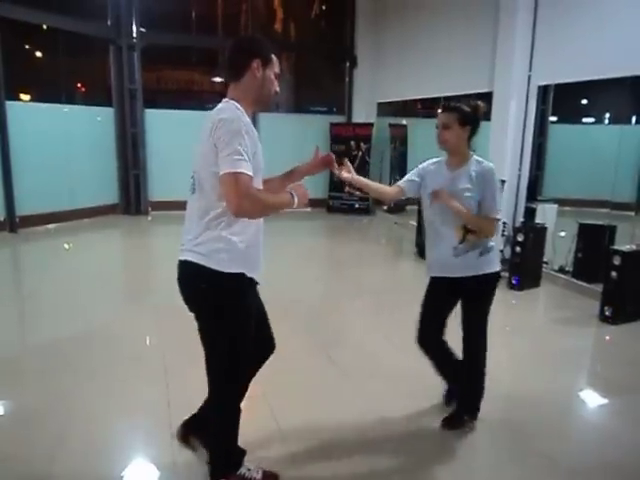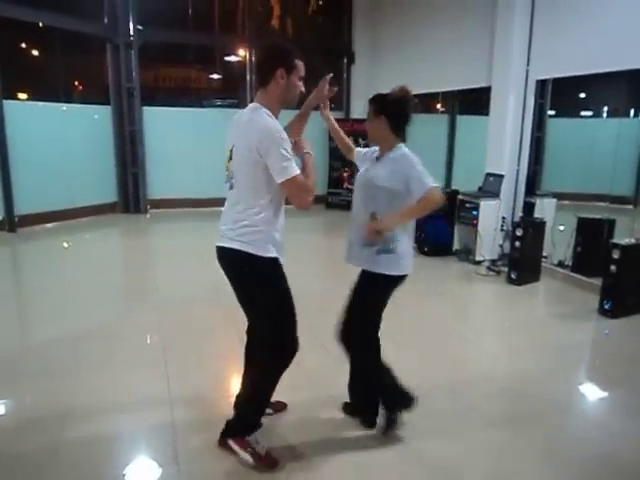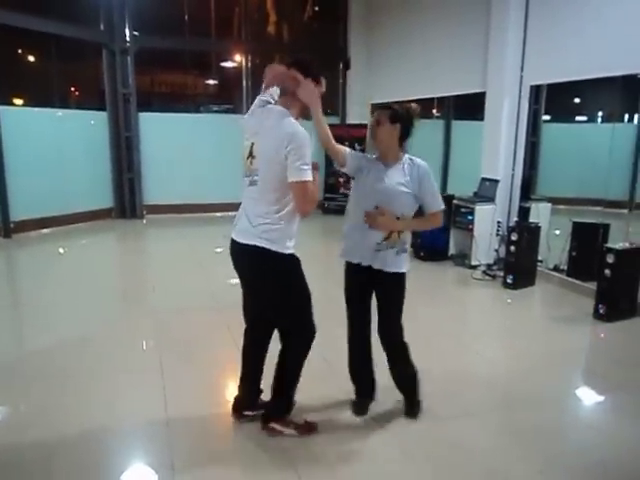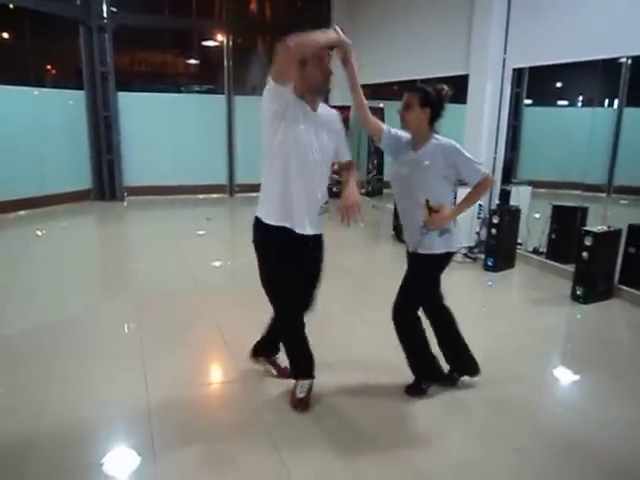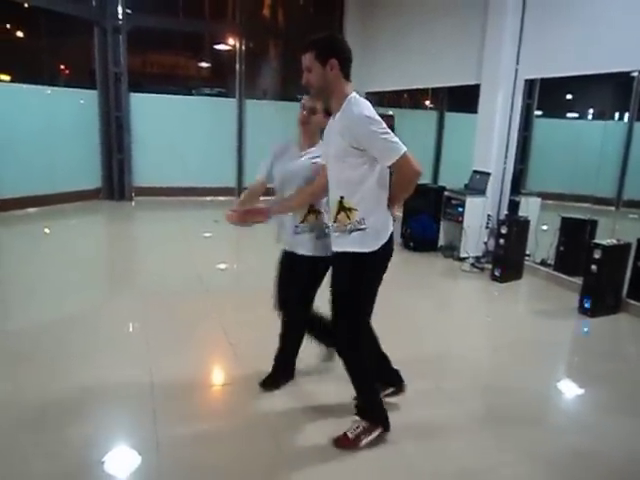
dt=1s
person 1, frame 1
left shoulder: (231, 120)
right shoulder: (233, 120)
left elbow: (254, 188)
right elbow: (243, 201)
left wrist: (305, 170)
right wrist: (293, 198)
left hip: (224, 268)
right hip: (215, 271)
left knee: (259, 346)
right knee: (231, 369)
left ankle: (201, 426)
person 1, frame 2
left shoulder: (246, 120)
right shoulder: (266, 129)
right elbow: (303, 197)
left wrist: (310, 107)
right wrist: (307, 154)
left hip: (235, 246)
right hip: (253, 253)
left knee: (264, 330)
right knee: (281, 342)
left ankle: (253, 399)
right ankle: (240, 430)
person 1, frame 3
left shoulder: (257, 115)
right shoulder: (295, 135)
left elbow: (271, 78)
right elbow: (306, 205)
left wrist: (279, 77)
right wrist: (316, 177)
left hip: (244, 243)
right hip: (271, 251)
left knee: (260, 326)
right knee: (300, 331)
left ankle: (247, 400)
right ankle: (278, 413)
person 1, frame 4
left shoulder: (332, 117)
right shoulder: (278, 101)
left elbow: (346, 165)
right elbow: (289, 48)
left wrist: (351, 189)
right wrist: (331, 37)
left hip: (311, 229)
right hip: (275, 227)
left knee: (297, 302)
right knee: (289, 306)
left ankle: (265, 349)
right ankle: (303, 375)
person 1, frame 5
left shoulder: (359, 117)
right shoulder: (336, 122)
left elbow: (410, 171)
right elbow: (321, 186)
left wrist: (387, 206)
right wrist: (271, 210)
left hip: (365, 247)
right hip: (348, 244)
left knee: (348, 329)
right knee: (348, 322)
left ankle: (373, 417)
right ankle: (386, 379)
person 2, frame 1
left shoulder: (484, 172)
right shoulder: (429, 169)
left elbow: (490, 229)
right elbow: (392, 193)
left wrist: (455, 205)
right wrist: (355, 179)
left hip: (480, 269)
right hip: (442, 269)
left knee: (473, 338)
right knee: (428, 335)
left ankle: (468, 406)
right ankle: (457, 379)
person 2, frame 2
left shoulder: (403, 160)
right shoulder: (374, 157)
left elbow: (434, 198)
right elbow: (350, 150)
left wrist: (390, 221)
right wrist: (326, 116)
left hip: (385, 264)
right hip: (373, 261)
left knee: (354, 332)
right knee: (361, 331)
left ankle: (394, 397)
right ankle: (363, 404)
person 2, frame 3
left shoulder: (417, 170)
right shoulder: (363, 164)
left elbow: (436, 218)
right elbow: (330, 145)
left wrist: (395, 224)
right wrist: (313, 103)
left hip: (392, 266)
right hip: (357, 261)
left knee: (391, 332)
right knee: (358, 328)
left ankle: (410, 390)
right ankle: (364, 390)
person 2, frame 4
left shoulder: (446, 150)
right shoulder: (398, 143)
left elbow: (486, 182)
right elbow: (365, 117)
left wrist: (453, 213)
right wrist: (350, 70)
left hip: (435, 246)
right hip: (415, 245)
left knee: (404, 311)
right knee: (431, 305)
left ankle: (427, 373)
right ankle: (462, 363)
person 2, frame 5
right shoulder: (282, 150)
right elbow: (260, 186)
right wrist: (239, 208)
left hip: (316, 248)
right hip: (291, 244)
left knee: (295, 308)
right knee: (288, 305)
left ankle: (284, 368)
right ankle: (333, 338)
